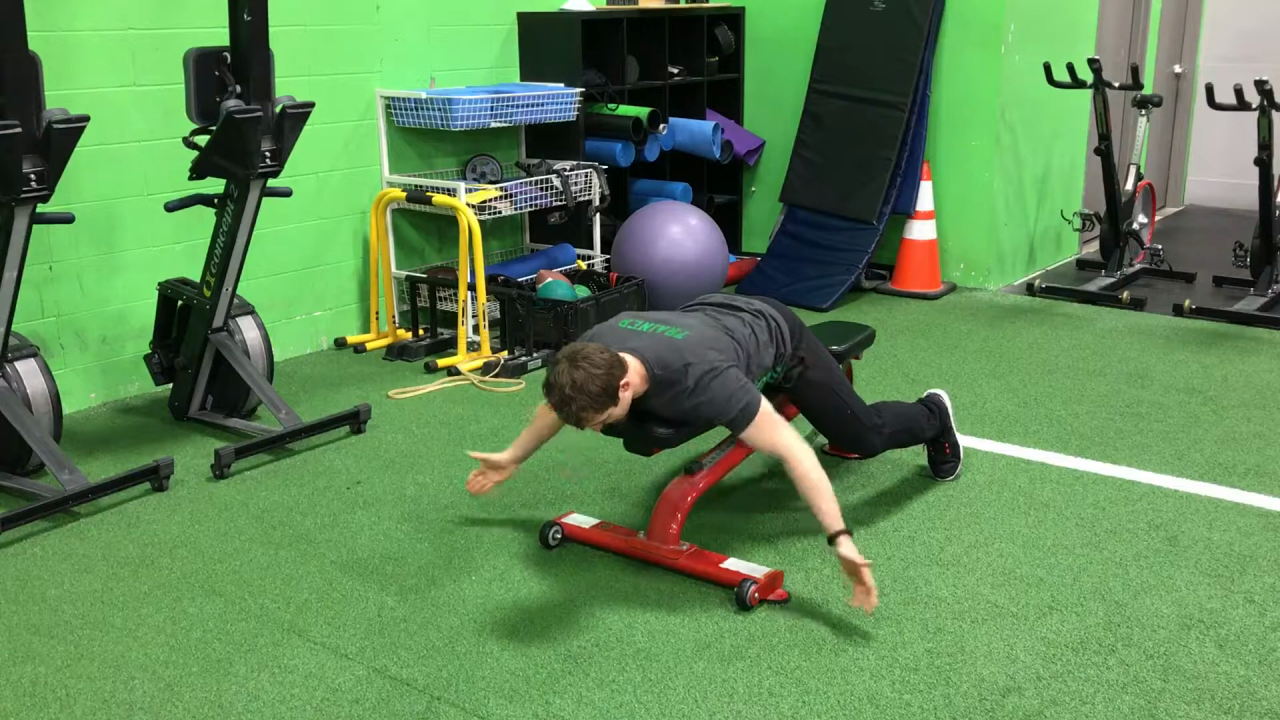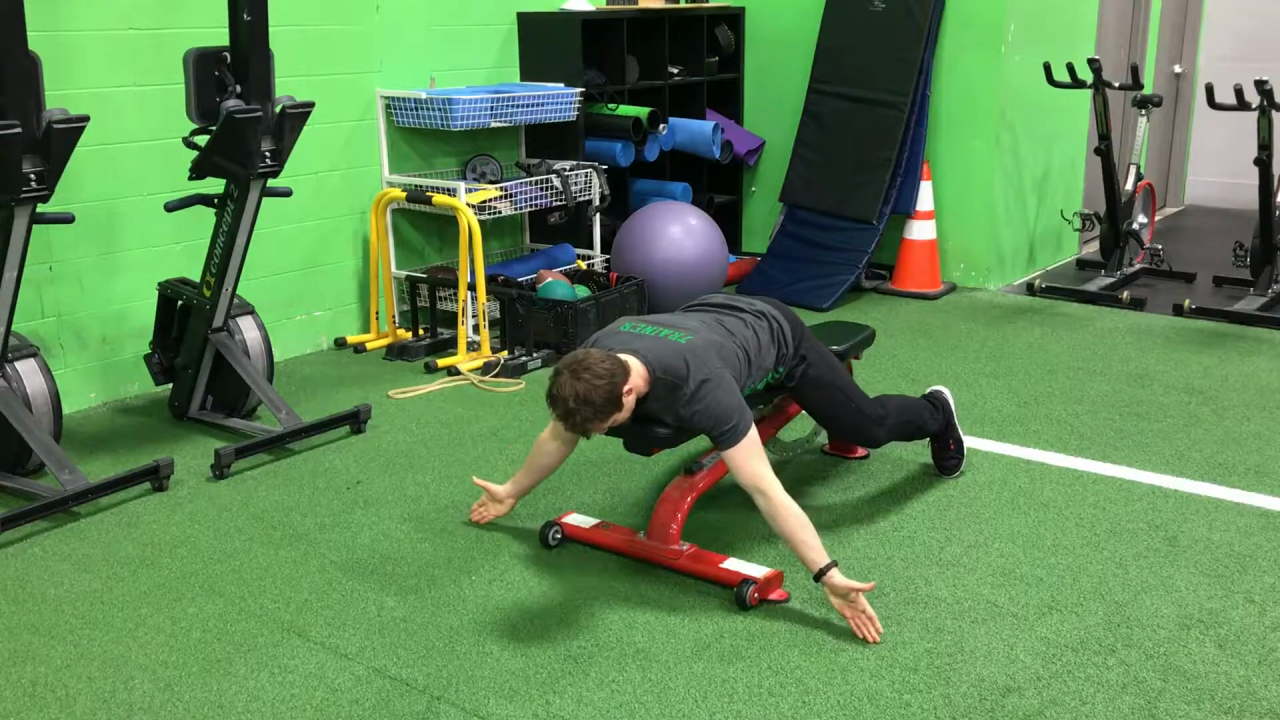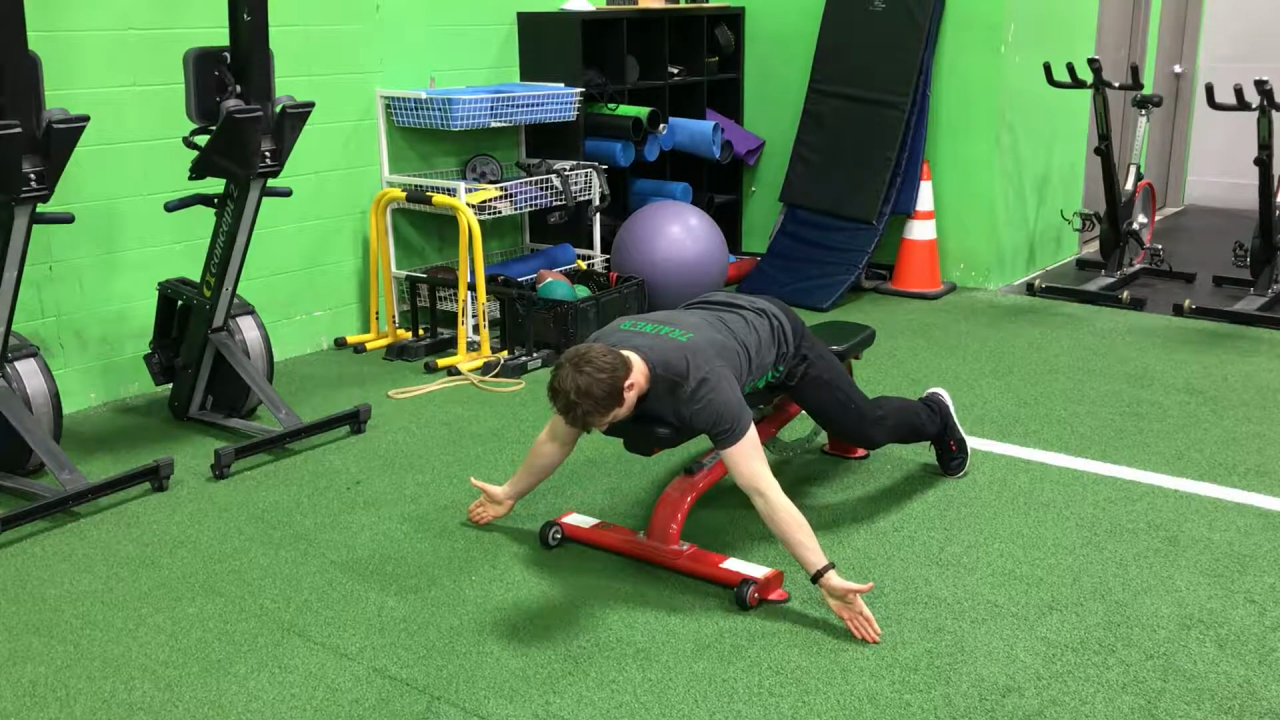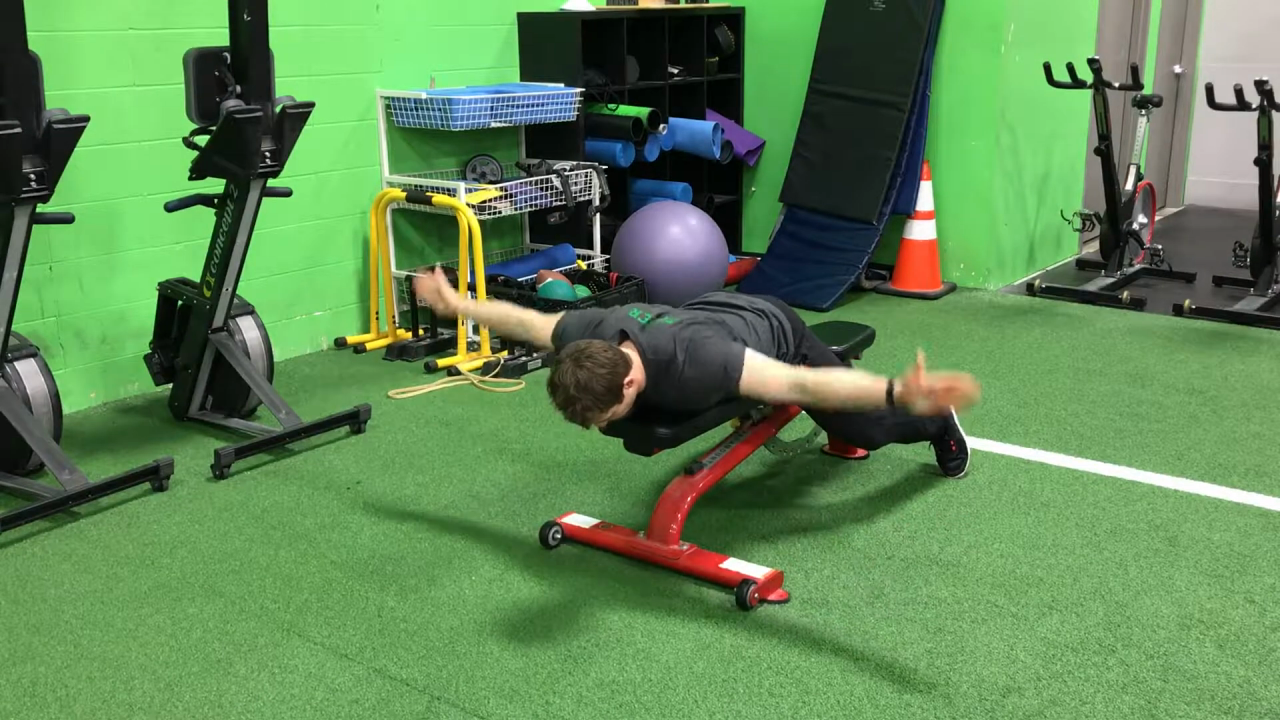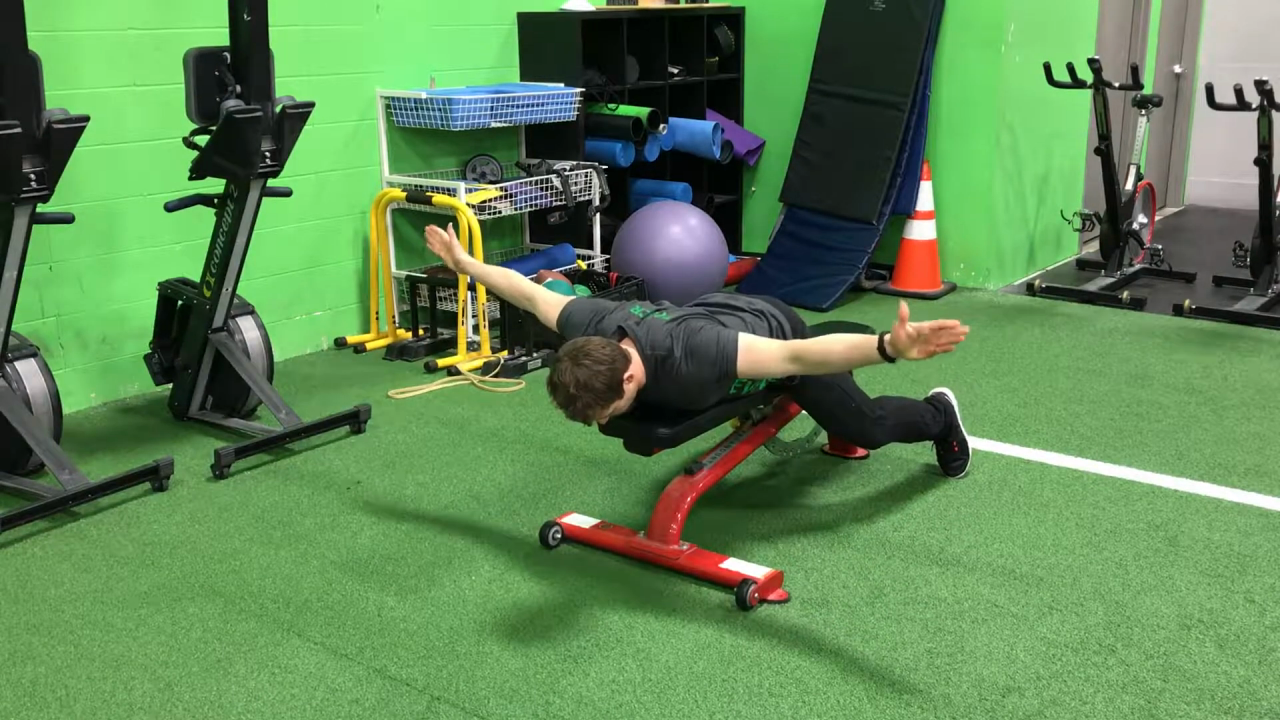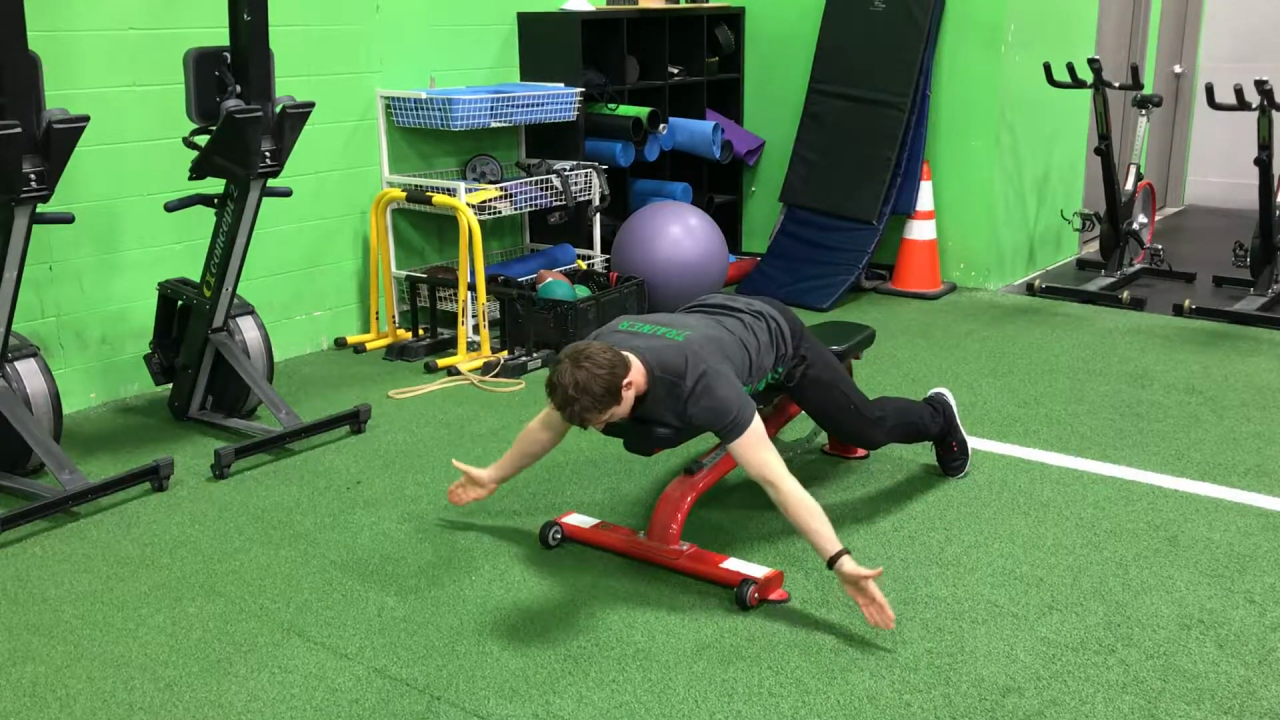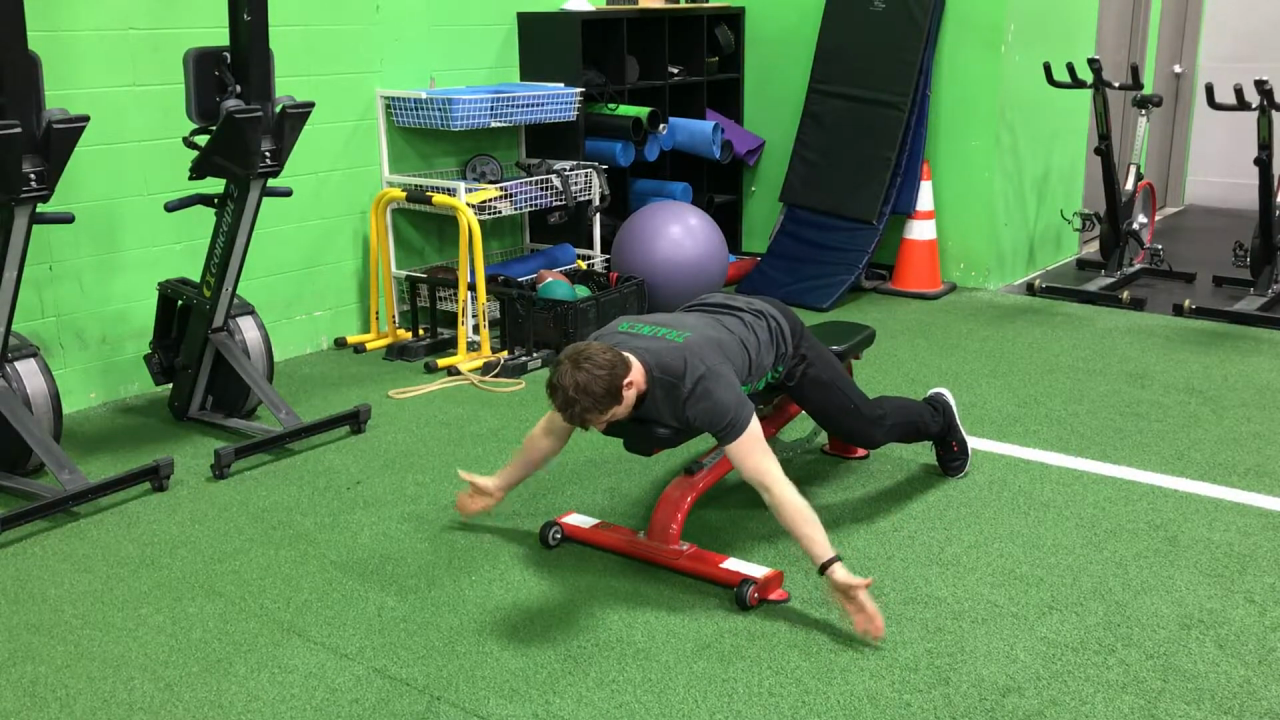
dt=0.7s
person 1, frame 1
left shoulder: (697, 381)
right shoulder: (589, 354)
left elbow: (792, 448)
right elbow: (558, 404)
left wrist: (839, 540)
right wrist: (511, 456)
left hip: (775, 336)
right hip: (717, 314)
left knee: (861, 434)
left ankle: (932, 417)
person 1, frame 2
left shoulder: (698, 389)
right shoulder: (591, 364)
left elbow: (764, 490)
right elbow: (559, 434)
left wrist: (828, 576)
right wrist: (511, 492)
left hip: (776, 335)
right hip: (717, 316)
left knee: (867, 426)
left ankle: (936, 413)
person 1, frame 3
left shoulder: (699, 385)
right shoulder: (592, 363)
left elbow: (762, 490)
right elbow: (557, 436)
left wrist: (825, 577)
right wrist: (509, 493)
left hip: (777, 335)
right hip: (720, 313)
left knee: (866, 425)
left ankle: (934, 415)
person 1, frame 4
left shoulder: (689, 364)
right shoulder: (594, 333)
left elbow: (803, 384)
right elbow: (528, 321)
left wrist: (899, 392)
right wrist: (458, 303)
left hip: (775, 337)
right hip: (717, 315)
left knee: (863, 430)
left ankle: (934, 421)
person 1, frame 5
left shoulder: (684, 357)
right shoulder: (592, 329)
left elbow: (799, 357)
right elbow: (532, 294)
left wrist: (889, 347)
right wrist: (466, 262)
left hip: (776, 332)
right hip: (721, 315)
left knee: (864, 427)
left ankle: (938, 416)
person 1, frame 6
left shoulder: (698, 383)
right shoulder: (592, 360)
left elbow: (775, 479)
right elbow: (547, 424)
left wrist: (840, 562)
right wrist: (492, 477)
left hip: (776, 336)
right hip: (718, 314)
left knee: (866, 426)
left ankle: (937, 416)
person 1, frame 7
left shoulder: (699, 384)
right shoulder: (591, 363)
left elbow: (771, 484)
right elbow: (550, 430)
left wrist: (832, 569)
right wrist: (499, 485)
left hip: (774, 334)
right hip: (715, 313)
left knee: (865, 425)
left ankle: (936, 415)
